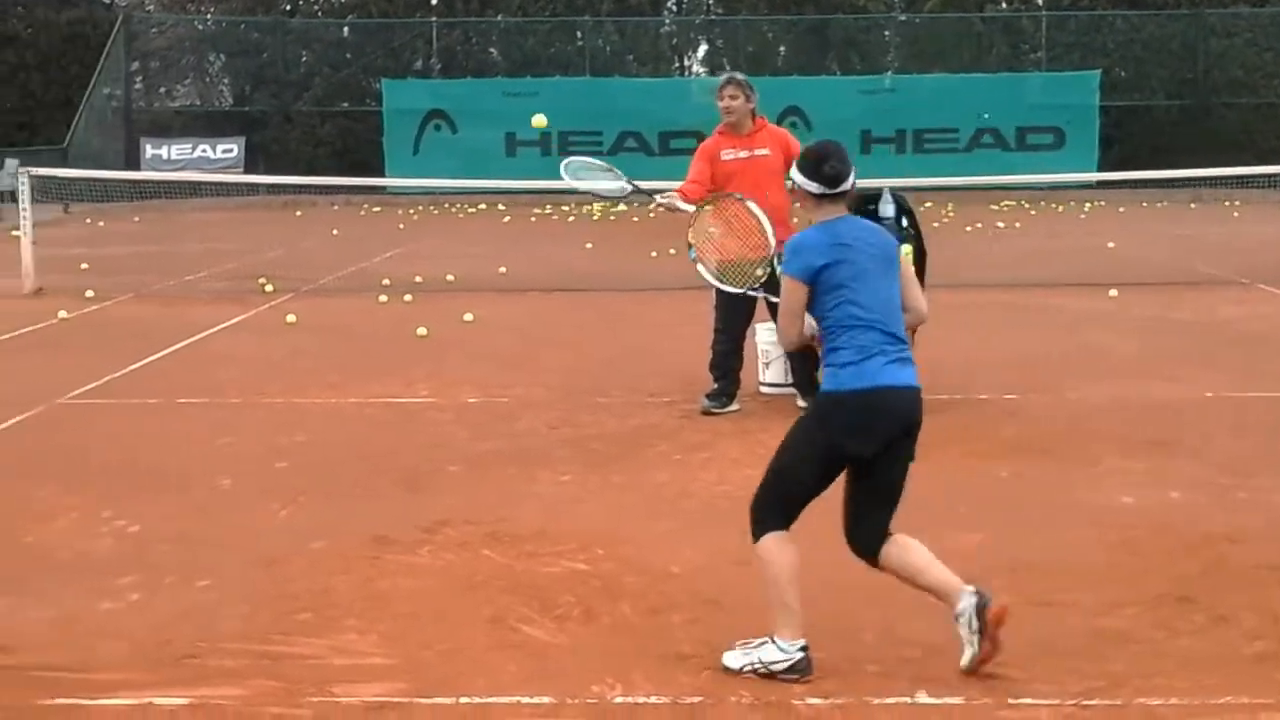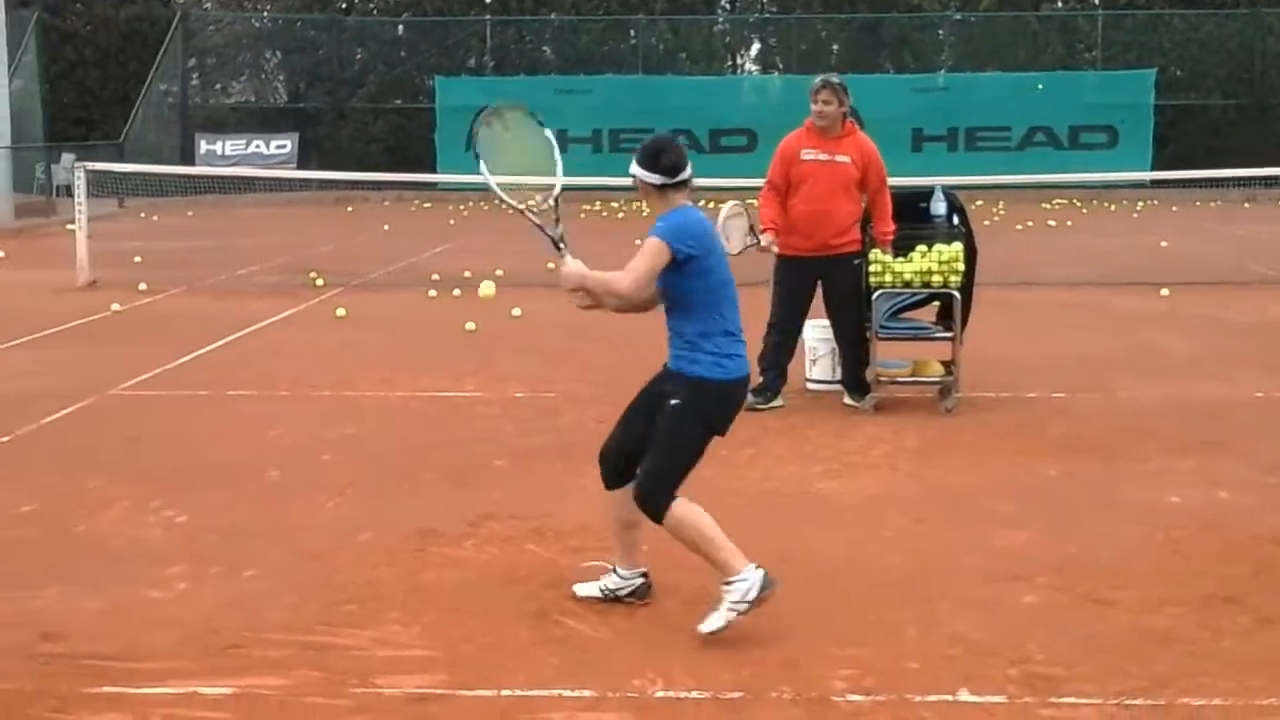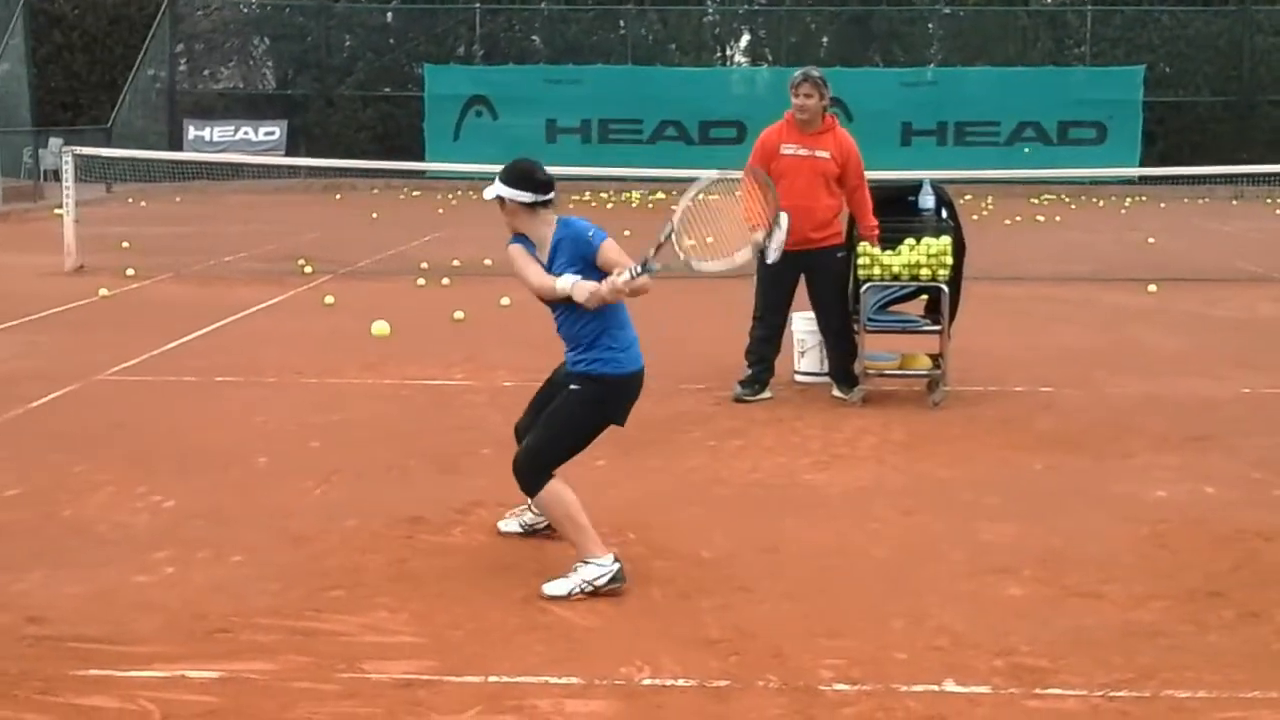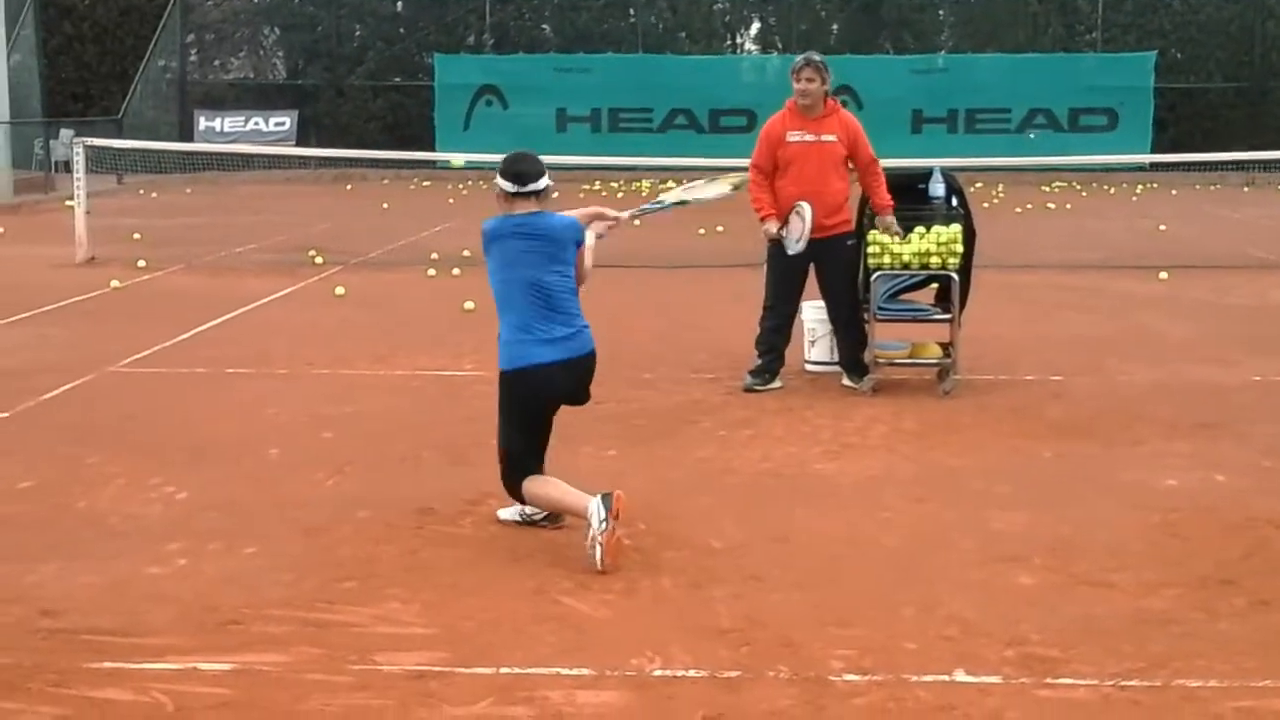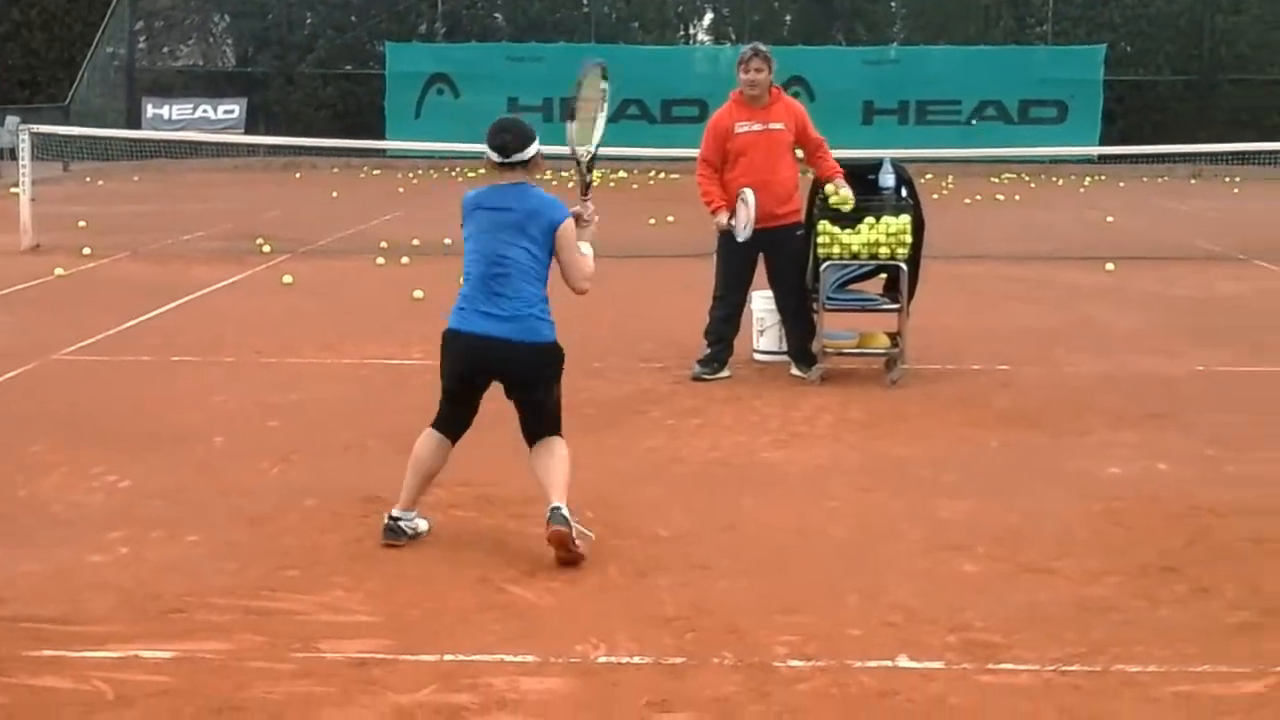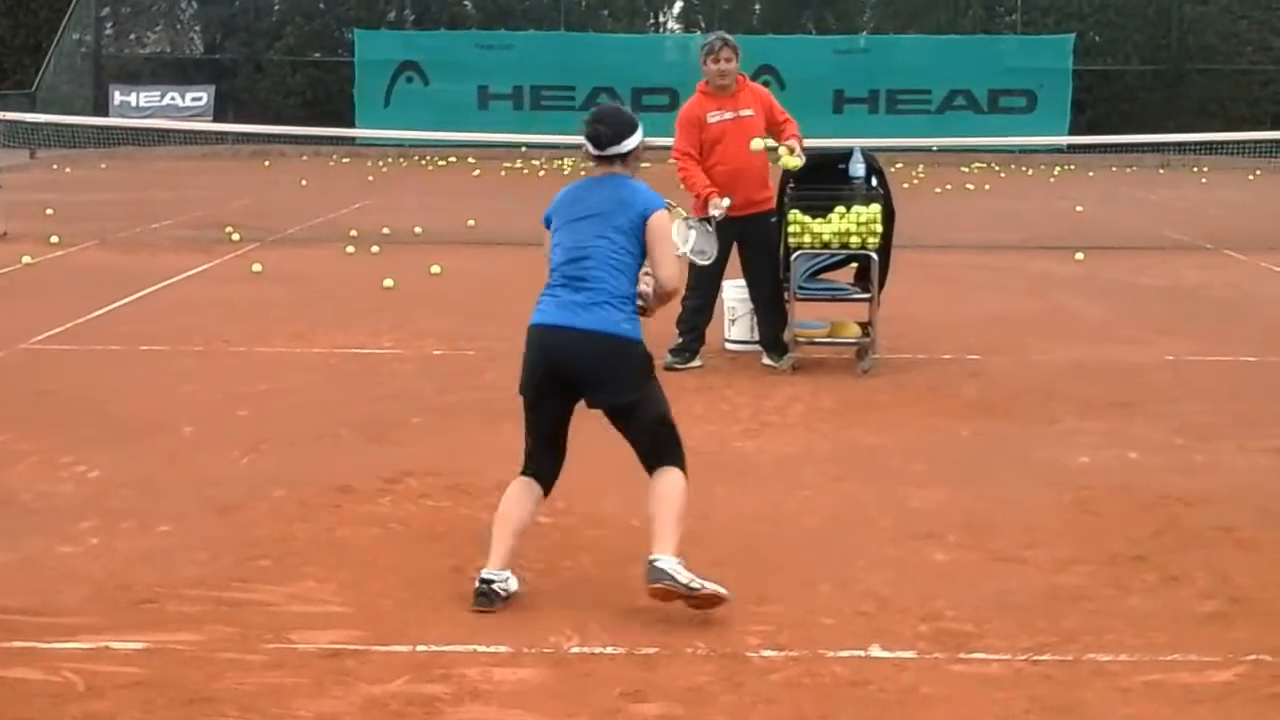
dt=0.4s
person 1, frame 1
left shoulder: (803, 248)
right shoulder: (883, 239)
left elbow: (790, 336)
right elbow: (916, 313)
left hip: (852, 400)
right hip: (903, 397)
left knee: (769, 514)
right knee: (871, 536)
left ankle: (788, 645)
right ankle: (968, 601)
person 1, frame 2
left shoulder: (673, 227)
right shoulder: (686, 223)
left elbow: (627, 288)
right elbow: (645, 298)
left wrist: (580, 275)
right wrist: (598, 296)
left hip: (710, 380)
right hip: (688, 371)
left knee: (653, 496)
right knee: (615, 458)
left ankle: (743, 576)
right ankle: (629, 575)
person 1, frame 3
left shoulder: (581, 234)
right shoulder: (520, 245)
left elbow: (641, 279)
right elbow: (540, 284)
left wrist: (616, 285)
right wrist: (576, 286)
left hip: (609, 374)
right hip: (580, 364)
left knee: (530, 465)
right knee: (529, 433)
left ankle: (600, 565)
right ankle: (543, 513)
person 1, frame 4
left shoulder: (492, 231)
right shoulder: (568, 229)
left wrist: (587, 214)
left hip: (525, 367)
right hip: (578, 358)
left knee: (521, 476)
right knee: (527, 414)
left ankle: (596, 508)
right ankle: (541, 507)
person 1, frame 5
left shoulder: (472, 203)
right shoulder: (555, 211)
right elbow: (581, 283)
right wrist: (584, 240)
left hip: (467, 338)
right hip: (531, 343)
left knee: (447, 424)
right knee: (547, 435)
left ankle: (401, 517)
right ankle: (558, 513)
person 1, frame 6
left shoulder: (562, 202)
right shoulder: (648, 205)
right elbow: (670, 283)
right wrist: (648, 300)
left hip: (547, 337)
right hip: (611, 344)
left knee: (538, 467)
right knee: (666, 459)
left ankle: (493, 575)
right ankle: (665, 563)
person 2, frame 1
left shoulder: (778, 137)
right shoulder: (711, 147)
right elbow: (697, 185)
right wrist: (679, 197)
left hip: (780, 249)
right knee: (729, 328)
left ankle: (809, 389)
right ankle: (724, 392)
person 2, frame 2
left shoulder: (862, 146)
right shoulder: (792, 144)
left elbow: (879, 194)
right elbow: (772, 190)
left wrist: (884, 239)
right wrist: (768, 227)
left hip: (844, 253)
right hip: (793, 252)
left knee: (850, 326)
right knee: (783, 323)
left ankle: (856, 387)
right ankle: (769, 388)
person 2, frame 3
left shoulder: (842, 141)
right shoulder: (771, 137)
left elbow: (857, 191)
left wrist: (870, 235)
left hip: (827, 246)
right hip: (778, 246)
left knee: (835, 318)
right knee: (768, 318)
left ankle: (844, 380)
right ankle: (757, 380)
person 2, frame 4
left shoulder: (846, 123)
right shoulder: (776, 125)
left elbow: (869, 169)
right elbow: (759, 175)
left wrist: (884, 209)
right wrist: (768, 216)
left hip: (837, 233)
left knee: (845, 306)
right knee: (778, 306)
left ankle: (855, 369)
right ankle: (767, 370)
person 2, frame 5
left shoulder: (792, 110)
right shoulder: (722, 118)
left elbow: (816, 148)
right elbow: (707, 168)
left wrist: (834, 176)
right wrist: (718, 208)
left hip: (786, 222)
left knee: (794, 295)
right knee: (728, 296)
left ankle: (803, 358)
right ankle: (715, 359)
person 2, frame 6
left shoulder: (759, 95)
right shoulder: (693, 109)
left elbow: (783, 123)
right elbow: (685, 160)
left wrist: (791, 140)
right wrist: (708, 195)
left hip: (759, 209)
right hip: (715, 212)
left knee: (767, 283)
right knee: (701, 285)
left ankle: (775, 347)
right ankle: (687, 348)
